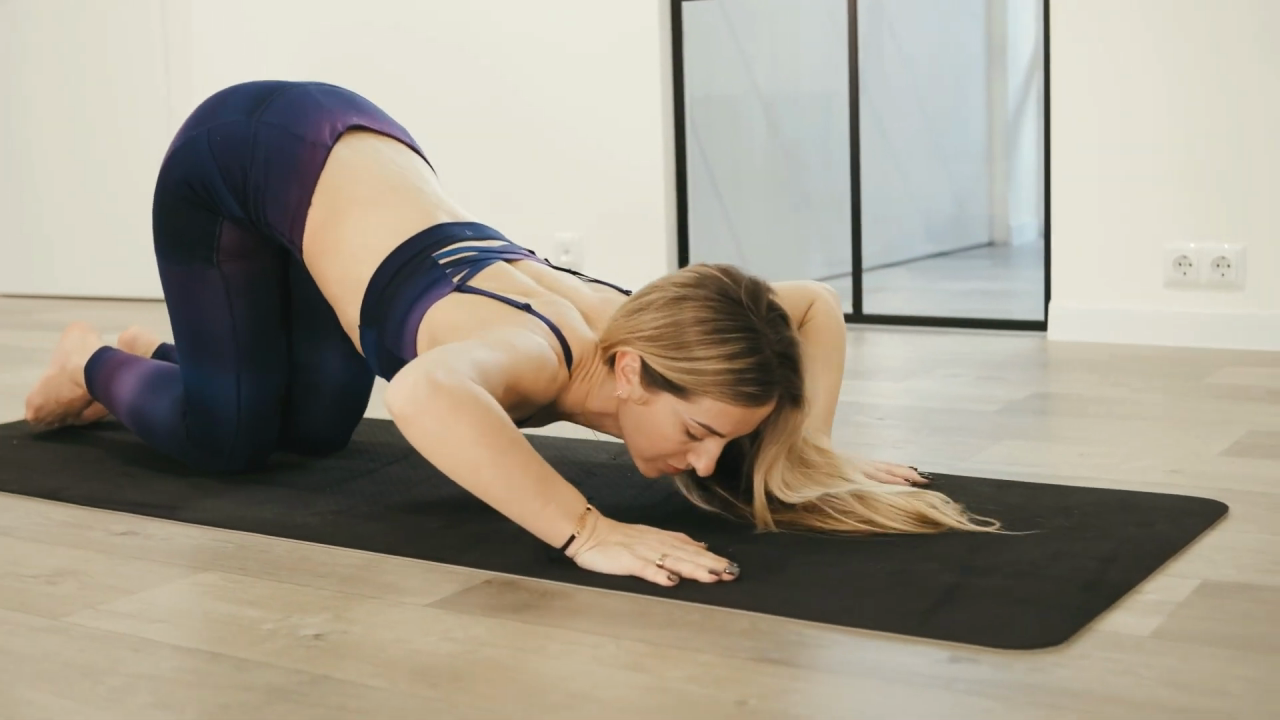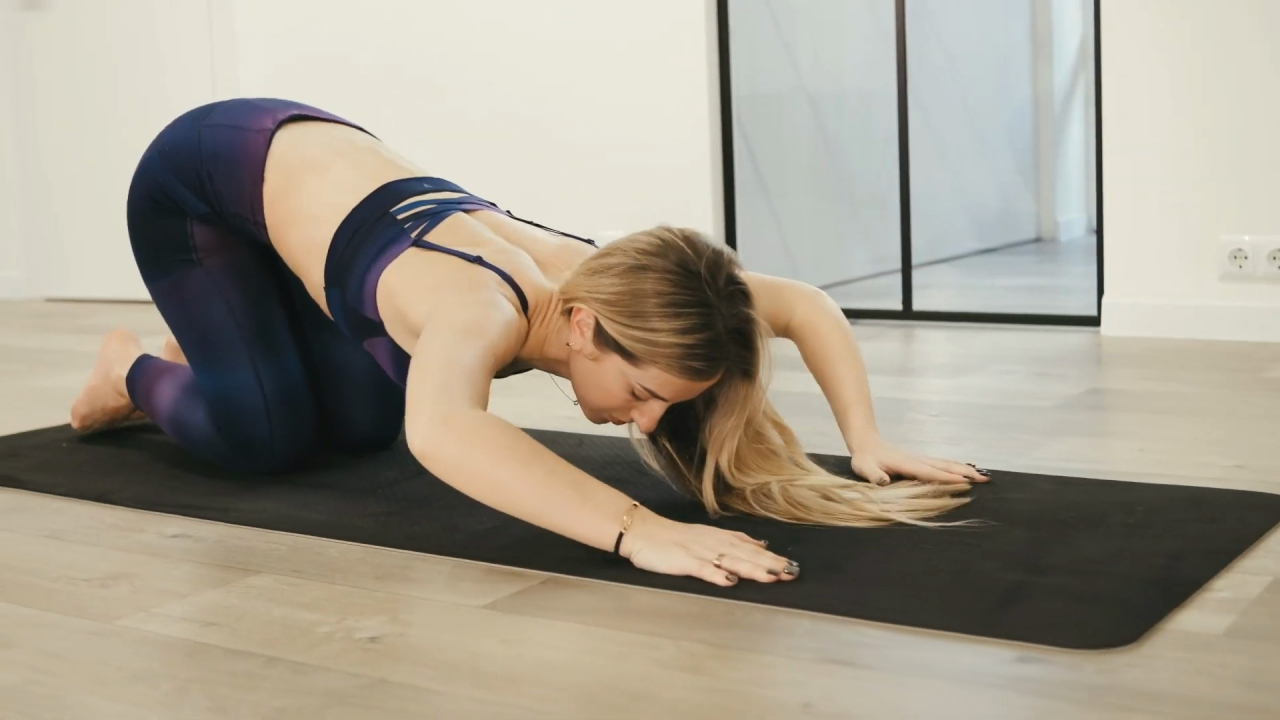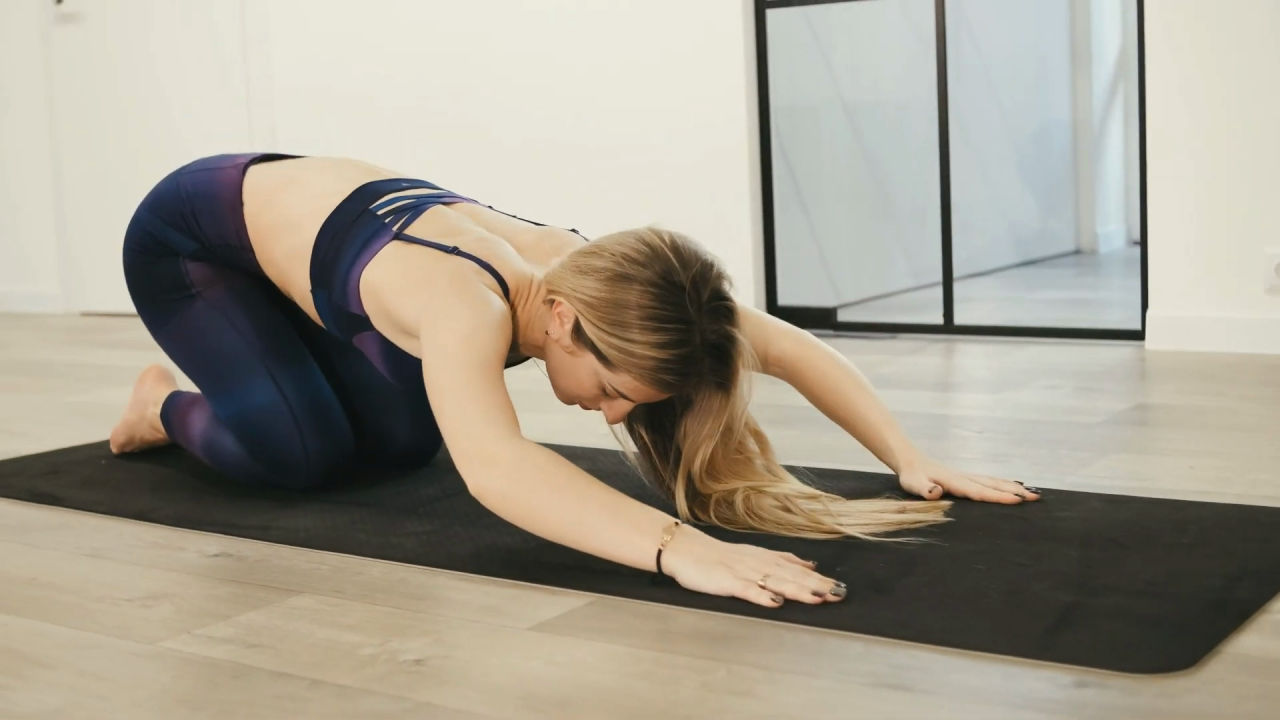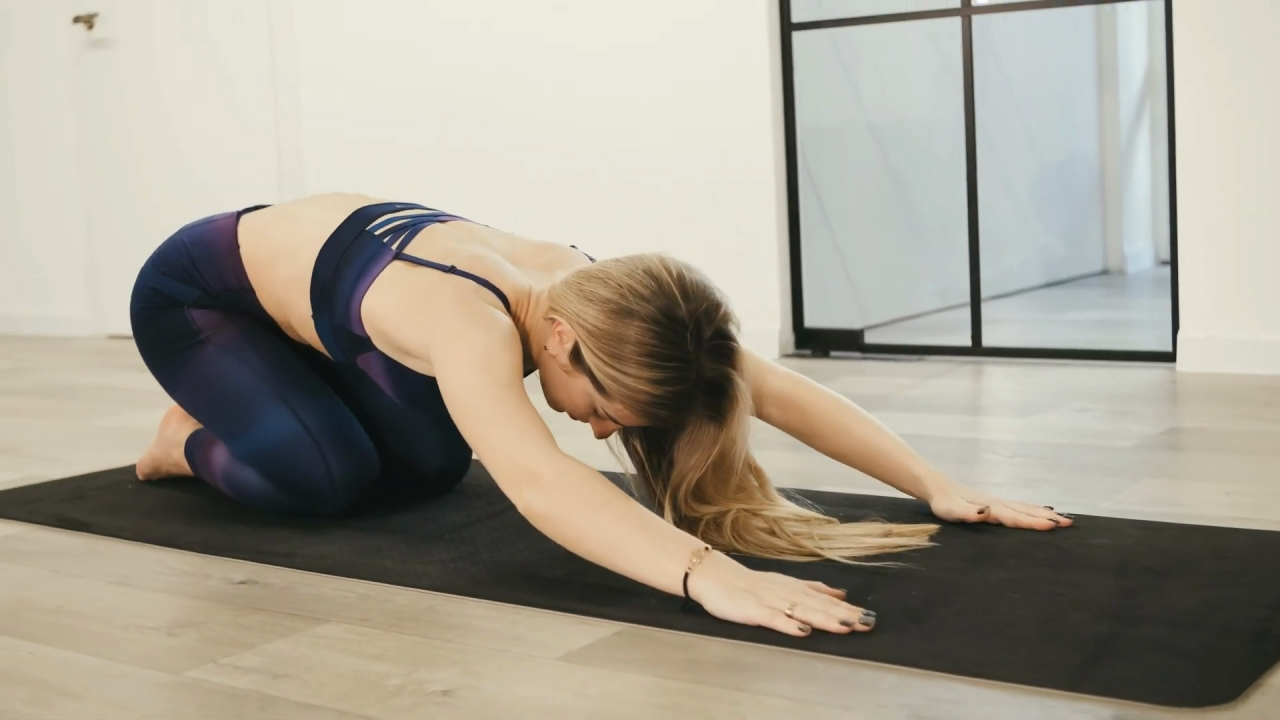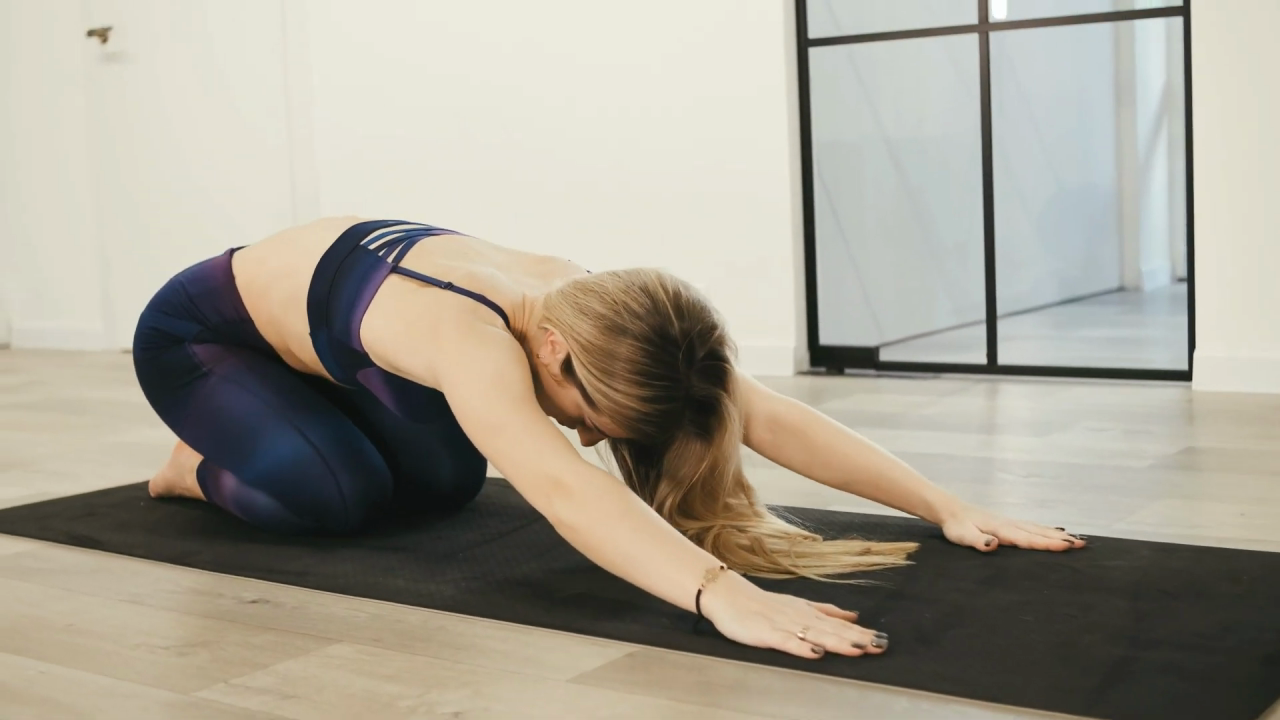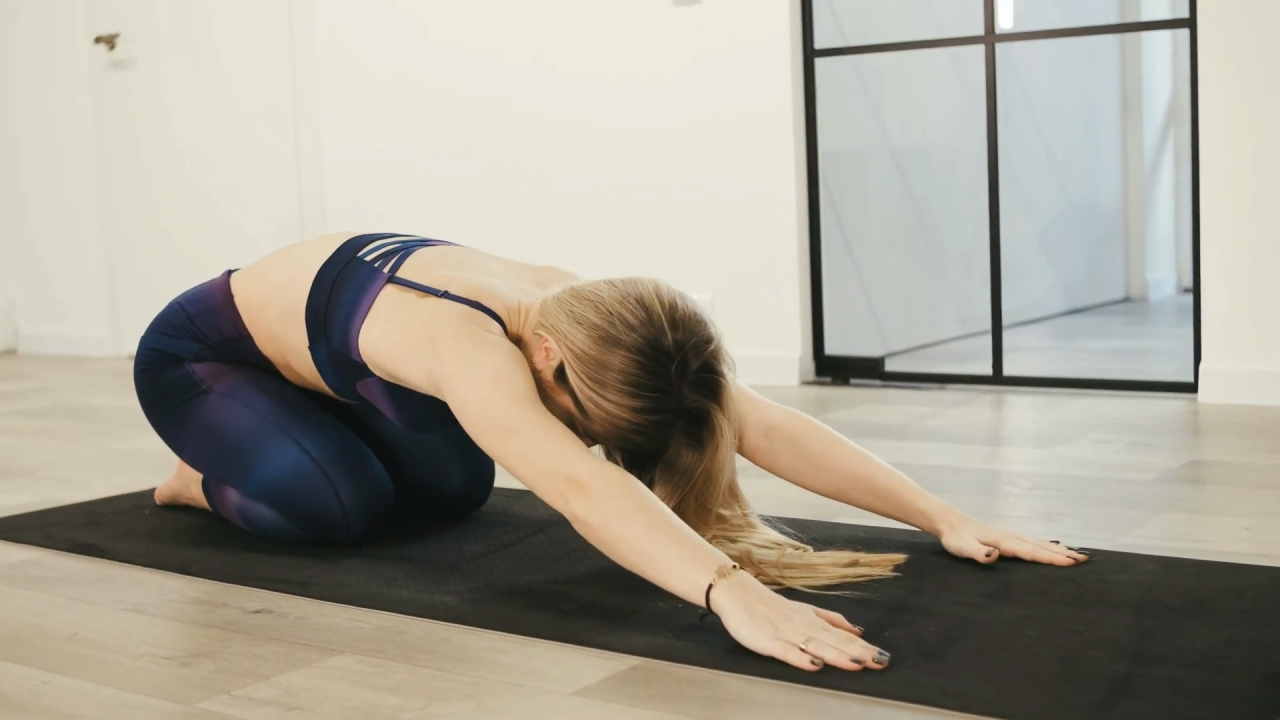
dt=0.5s
person 1, frame 1
left shoulder: (644, 334)
right shoulder: (527, 355)
left elbow: (814, 302)
right elbow: (428, 394)
left wrist: (815, 450)
right wrist: (585, 532)
left hip: (343, 145)
right hip: (236, 158)
left knee: (317, 429)
right knee: (228, 434)
left ankle: (155, 351)
right ankle: (95, 366)
person 1, frame 2
left shoulder: (610, 289)
right shoulder: (486, 311)
left elbow: (806, 306)
right elbow: (439, 429)
left wrist: (866, 443)
right wrist: (634, 529)
left hip: (317, 160)
right hip: (201, 174)
left knee: (360, 424)
right knee: (265, 435)
left ankle: (201, 359)
right ankle: (137, 374)
person 1, frame 3
left shoulder: (593, 278)
right shoulder: (468, 302)
left elbow: (791, 347)
right elbow: (494, 466)
left wrist: (909, 462)
right wrist: (681, 550)
left hip: (294, 220)
right hip: (191, 233)
left knee: (402, 442)
right knee: (301, 450)
left ankle: (239, 387)
right ankle: (170, 408)
person 1, frame 4
left shoulder: (593, 296)
right shoulder: (470, 319)
left elbow: (779, 390)
right elbow: (537, 481)
left wrist: (938, 487)
right wrist: (710, 574)
left hip: (303, 275)
right hip: (196, 290)
left knee: (429, 465)
right knee: (325, 475)
left ankle: (280, 411)
right ankle: (194, 443)
person 1, frame 5
left shoulder: (593, 308)
right shoulder: (467, 337)
left elbow: (769, 417)
right elbow: (559, 489)
left wrist: (946, 507)
right wrist: (722, 594)
left hip: (307, 332)
right hip: (198, 329)
left knee: (444, 481)
right knee: (337, 492)
left ankle: (279, 433)
right ankle: (205, 466)
person 1, frame 6
left shoulder: (588, 317)
right shoulder: (468, 345)
left elbow: (763, 426)
right elbow: (574, 485)
left wrist: (943, 518)
right wrist: (734, 590)
left hip: (311, 349)
right hip: (197, 350)
left knee: (454, 487)
right knee: (338, 502)
left ankle: (271, 446)
right ankle: (209, 479)
